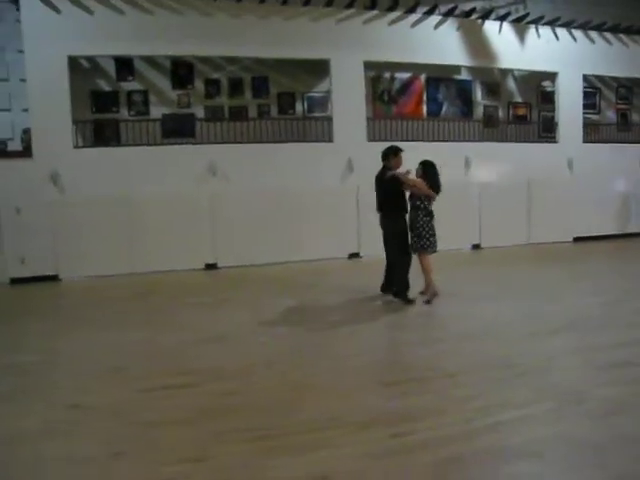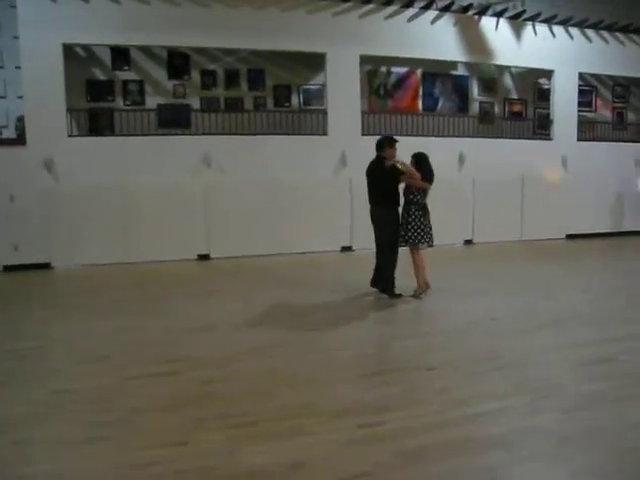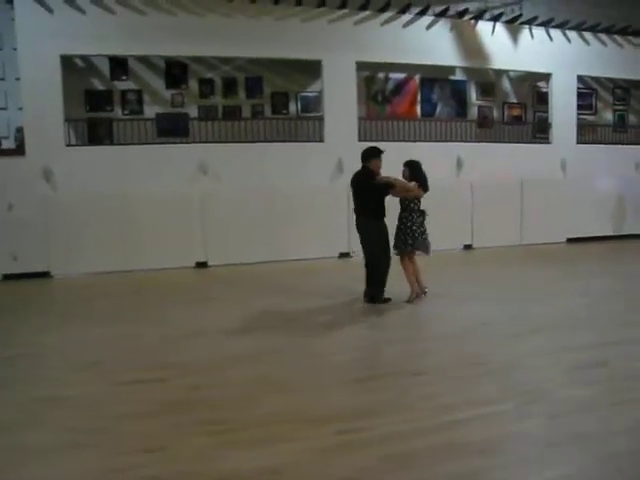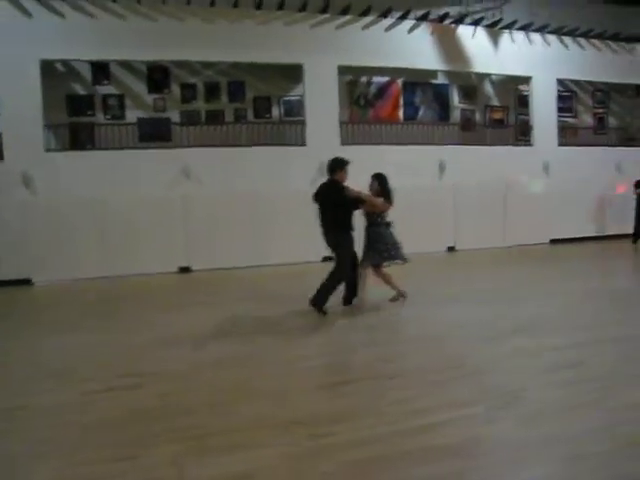
dt=0.4s
person 1, frame 1
left shoulder: (384, 174)
right shoulder: (390, 175)
right elbow: (410, 187)
left hip: (389, 218)
right hip: (394, 219)
left knee: (393, 254)
right knee: (403, 254)
left ankle: (388, 286)
right ankle: (400, 291)
person 1, frame 2
left shoulder: (374, 165)
right shoulder: (386, 166)
right elbow: (408, 178)
right wrist: (422, 183)
left hip: (378, 210)
right hip: (387, 212)
left knee: (383, 248)
right knee: (390, 249)
left ankle: (378, 280)
right ankle: (387, 287)
person 1, frame 3
left shoulder: (357, 177)
right shoulder: (374, 180)
right elbow: (396, 189)
right wrist: (412, 189)
left hip: (362, 222)
right hip: (374, 223)
left knee: (372, 258)
right knee: (383, 258)
left ankle: (371, 293)
right ankle: (375, 294)
person 1, frame 4
left shoulder: (322, 189)
right shoulder: (342, 191)
right elbow: (366, 203)
right wrist: (377, 202)
left hip: (329, 233)
right hip: (341, 235)
left knee: (352, 263)
right knee: (341, 270)
left ankle: (350, 297)
right ankle: (318, 300)
person 2, frame 1
left shoulder: (421, 183)
right shoulder: (430, 186)
left elbow: (408, 181)
left hip: (420, 221)
right hip: (424, 220)
left knee: (423, 256)
right knee: (423, 256)
left ankle: (432, 288)
right ankle: (428, 286)
person 2, frame 2
right shoulder: (425, 179)
left hip: (414, 215)
right hip: (419, 214)
left knee: (415, 251)
right knee: (417, 251)
left ankle: (421, 285)
right ankle: (424, 282)
person 2, frame 3
left shoulder: (416, 186)
left hip: (412, 223)
right hip: (407, 223)
left knee: (405, 257)
right knee: (409, 257)
left ankle: (415, 289)
right ankle: (421, 288)
person 2, frame 4
left shoulder: (383, 201)
left elbow: (376, 206)
left hip: (380, 235)
right hip: (373, 235)
left knee: (364, 266)
right knee: (377, 269)
right ankle: (400, 291)
